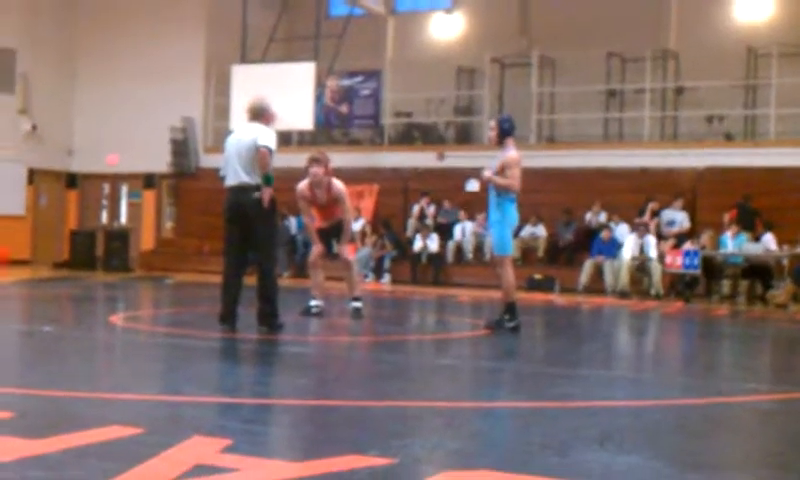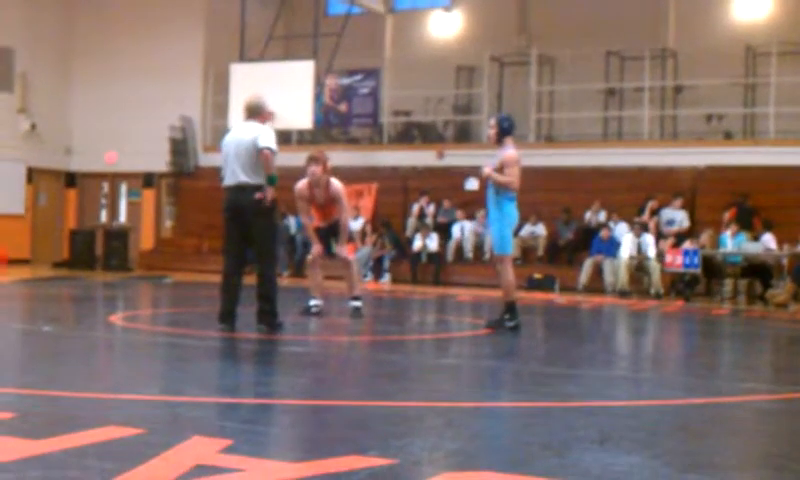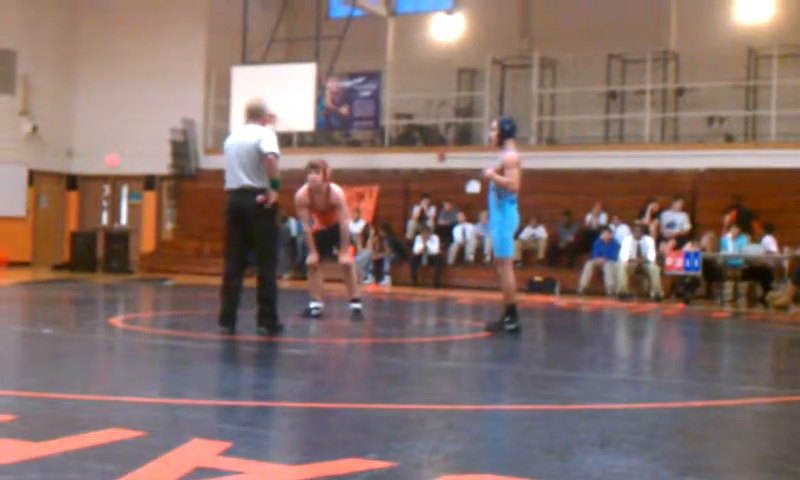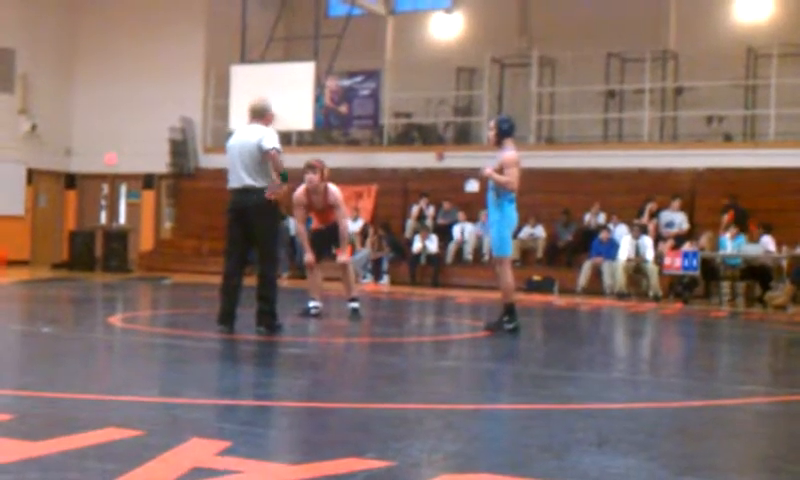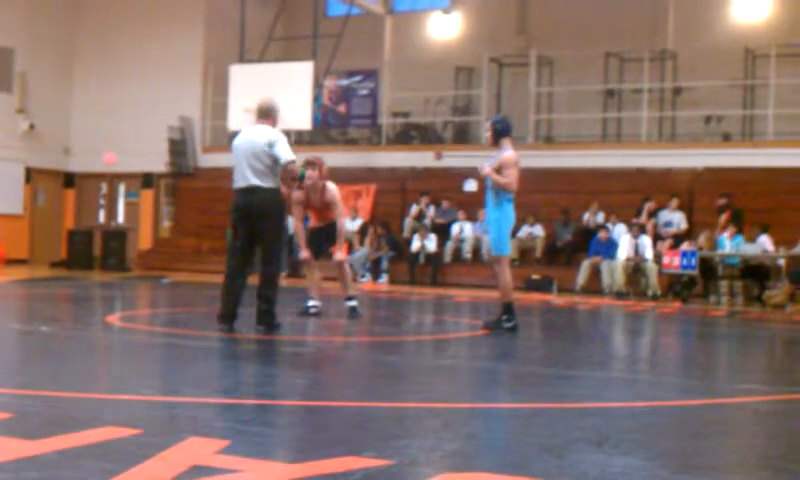
dt=0.2s
person 1, frame 1
left shoulder: (233, 135)
right shoulder: (265, 132)
left elbow: (225, 171)
right elbow: (263, 152)
right wrist: (267, 184)
left hip: (233, 196)
right hip: (256, 196)
left knee: (233, 259)
right knee: (265, 259)
left ankle: (227, 318)
right ankle: (267, 319)
person 1, frame 2
left shoulder: (230, 135)
right shoulder: (263, 131)
left elbow: (227, 169)
right elbow: (267, 154)
right wrist: (271, 184)
left hip: (232, 195)
right hip: (256, 196)
left knee: (233, 258)
right knee: (265, 258)
left ankle: (227, 317)
right ankle: (267, 318)
person 1, frame 3
left shoulder: (231, 137)
right shoulder: (264, 133)
left elbow: (235, 169)
right elbow: (270, 158)
right wrist: (274, 187)
left hip: (234, 198)
right hip: (258, 200)
left knee: (233, 261)
right knee: (266, 261)
left ankle: (227, 319)
right ankle: (267, 320)
person 1, frame 4
left shoulder: (234, 137)
right shoulder: (266, 133)
right elbow: (273, 153)
right wrist: (282, 180)
left hip: (236, 197)
right hip: (260, 199)
left knee: (233, 260)
right knee: (267, 260)
left ankle: (226, 318)
right ankle: (266, 319)
person 1, frame 5
left shoulder: (239, 137)
right shoulder: (274, 135)
right elbow: (289, 166)
left hip: (242, 197)
right hip: (268, 198)
left knee: (237, 258)
right knee: (270, 260)
left ankle: (226, 317)
right ankle: (265, 318)
person 2, frame 1
left shoulder: (511, 156)
right shoulder: (504, 155)
left elbow: (514, 186)
left wrist: (491, 178)
right wrist: (491, 178)
left hip: (503, 214)
right hip: (498, 213)
left knee: (504, 263)
right knee: (501, 264)
left ankle: (511, 316)
right ankle: (508, 314)
person 2, frame 2
left shoulder: (509, 154)
right shoulder: (503, 153)
left elbow: (513, 184)
left wrist: (491, 174)
right wrist: (491, 175)
left hip: (503, 212)
right hip: (498, 212)
left knee: (504, 263)
right knee: (502, 263)
left ankle: (511, 315)
right ankle: (508, 313)
person 2, frame 3
left shoulder: (510, 156)
right shoulder: (505, 156)
left elbow: (513, 185)
left wrist: (492, 175)
right wrist: (493, 176)
left hip: (504, 215)
right hip: (499, 214)
left knee: (504, 265)
right knee: (502, 266)
left ankle: (512, 318)
right ankle: (508, 316)
person 2, frame 4
left shoulder: (509, 155)
right shoulder: (503, 155)
left elbow: (512, 184)
left wrist: (491, 174)
right wrist: (492, 175)
left hip: (503, 214)
right hip: (498, 214)
left knee: (503, 264)
right knee: (500, 265)
left ankle: (510, 317)
right ankle: (507, 315)
person 2, frame 5
left shoulder: (508, 155)
right shoulder: (502, 155)
left elbow: (511, 185)
left wrist: (490, 174)
right wrist: (490, 174)
left hip: (501, 213)
right hip: (496, 213)
left knee: (501, 263)
right knee: (498, 264)
left ankle: (509, 316)
right ankle: (506, 314)
person 3, frame 1
left shoulder: (338, 187)
right shoulder: (302, 189)
left elbow: (347, 216)
right elbow: (307, 217)
left wrist: (344, 243)
right wrist: (316, 242)
left hip: (340, 223)
right hip: (321, 224)
left knee: (348, 259)
right knee: (313, 260)
left ankle: (356, 302)
right ankle: (316, 302)
person 3, frame 2
left shoulder: (336, 186)
right shoulder: (301, 188)
left elbow: (344, 216)
right elbow: (305, 217)
left wrist: (342, 244)
right wrist: (315, 243)
left hip: (338, 222)
right hip: (320, 224)
left knee: (347, 258)
right knee: (313, 260)
left ankle: (356, 301)
right ankle: (316, 302)
person 3, frame 3
left shoulder: (336, 193)
right shoulder: (301, 195)
left elbow: (345, 223)
right elbow: (305, 225)
left wrist: (344, 252)
right wrist: (312, 252)
left hip: (338, 227)
right hip: (320, 228)
left knee: (347, 262)
right knee: (312, 262)
left ankle: (356, 305)
right ankle: (316, 304)
person 3, frame 4
left shoulder: (333, 193)
right shoulder: (299, 195)
left elbow: (343, 223)
right elbow: (300, 225)
left wrist: (343, 251)
right wrist: (307, 252)
left hip: (336, 226)
right hip: (318, 227)
left knee: (344, 261)
right knee: (310, 262)
left ankle: (353, 304)
right ankle: (315, 304)
person 3, frame 5
left shoulder: (331, 190)
right shoulder: (298, 193)
left elbow: (340, 220)
right elbow: (298, 222)
left wrist: (340, 249)
right wrist: (303, 249)
left hip: (334, 224)
right hip: (316, 225)
left knee: (340, 260)
right knee: (309, 260)
left ankle: (351, 302)
right ankle: (314, 303)
